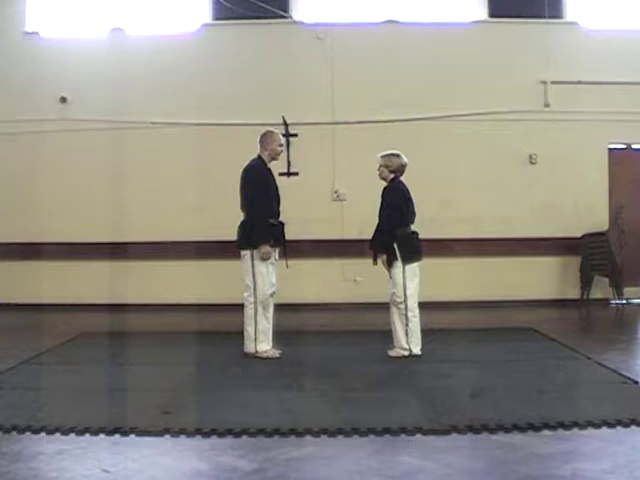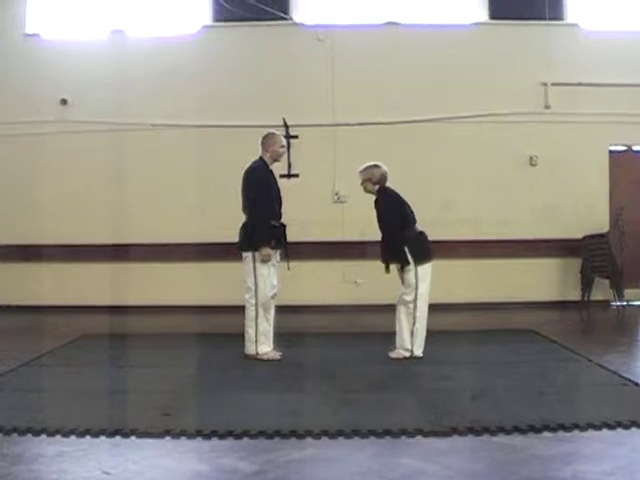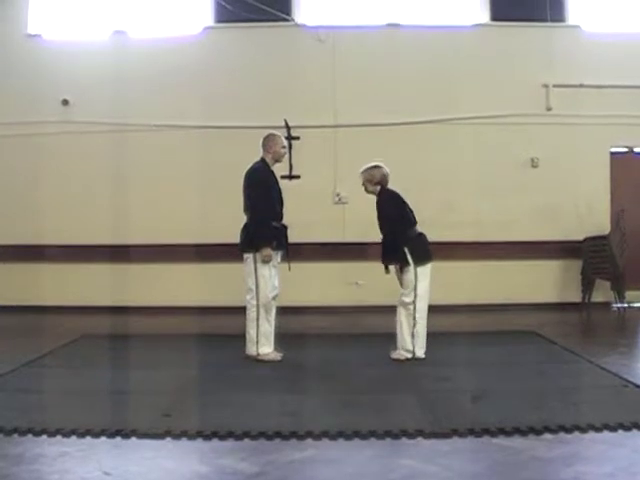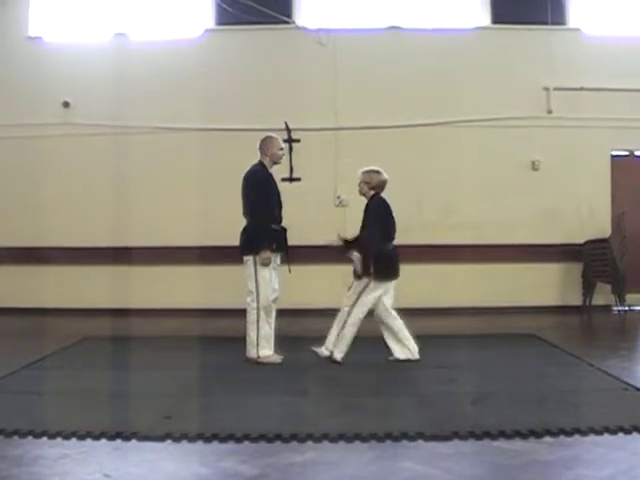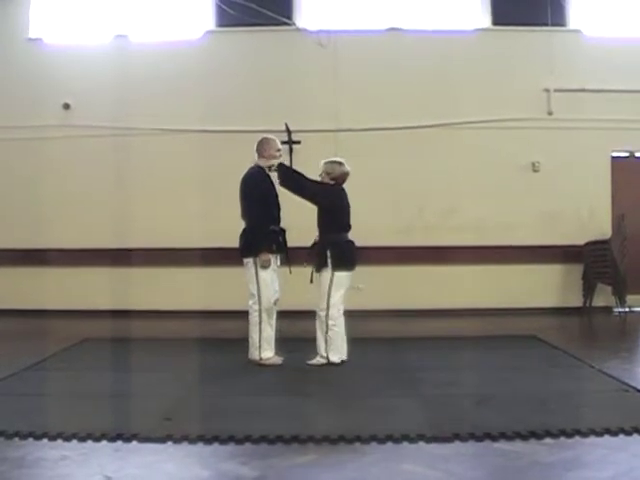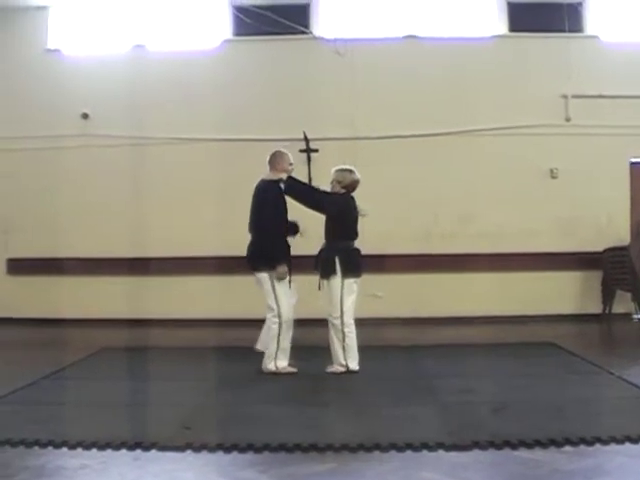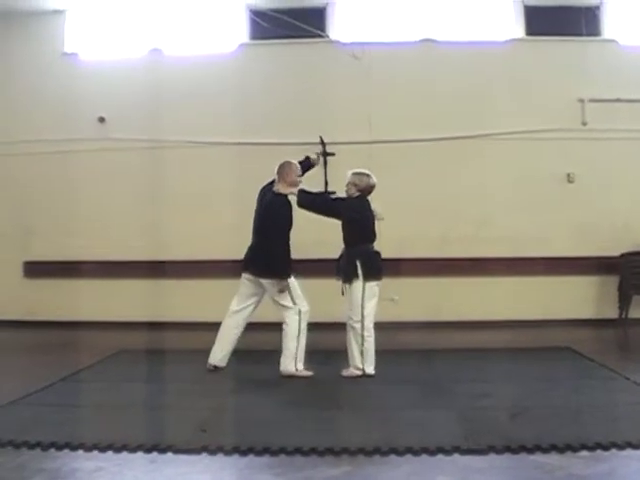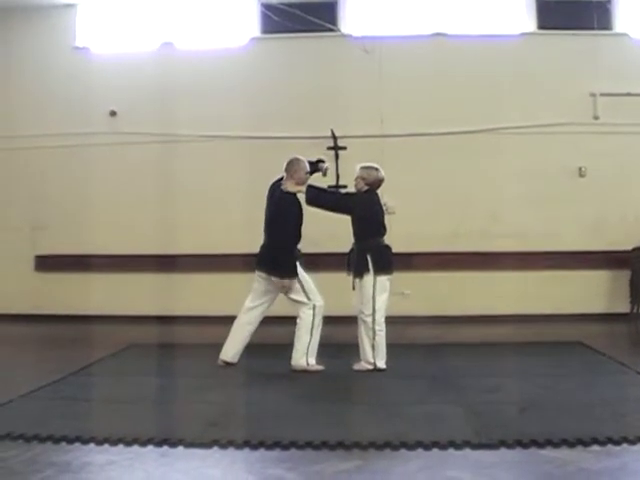
dt=0.5s
person 1, frame 1
left shoulder: (262, 170)
right shoulder: (255, 170)
right elbow: (254, 210)
right wrist: (263, 243)
left hip: (264, 240)
right hip: (257, 242)
left knee: (266, 292)
right knee: (258, 293)
left ankle: (262, 342)
right ankle: (256, 345)
person 1, frame 2
left shoulder: (264, 172)
right shoulder: (257, 172)
right elbow: (255, 212)
right wrist: (263, 244)
left hip: (266, 241)
right hip: (258, 243)
left knee: (267, 293)
right knee: (259, 294)
left ankle: (263, 344)
right ankle: (256, 347)
person 1, frame 3
left shoulder: (265, 172)
right shoulder: (258, 172)
right elbow: (256, 212)
right wrist: (264, 245)
left hip: (267, 242)
right hip: (259, 244)
left knee: (268, 295)
right knee: (260, 296)
left ankle: (264, 345)
right ankle: (258, 348)
person 1, frame 4
left shoulder: (264, 175)
right shoulder: (256, 175)
right elbow: (255, 215)
right wrist: (263, 248)
left hip: (267, 245)
right hip: (259, 247)
left knee: (269, 297)
right knee: (260, 298)
left ankle: (264, 348)
right ankle: (258, 351)
person 1, frame 5
left shoulder: (262, 177)
right shoulder: (254, 178)
right elbow: (254, 218)
right wrist: (262, 250)
left hip: (267, 246)
right hip: (259, 248)
left knee: (269, 300)
right knee: (262, 300)
left ankle: (266, 350)
right ankle: (260, 353)
person 1, frame 6
left shoulder: (267, 187)
right shoulder: (270, 190)
right elbow: (270, 229)
left wrist: (292, 227)
right wrist: (280, 262)
left hip: (266, 257)
right hip: (268, 260)
left knee: (286, 305)
right knee: (281, 310)
left ankle: (267, 347)
right ankle: (273, 362)
person 1, frame 7
left shoulder: (268, 190)
right shoulder: (281, 204)
left elbow: (290, 169)
right elbow: (281, 243)
left wrist: (308, 163)
right wrist: (284, 275)
left hip: (253, 263)
right hip: (270, 266)
left knee: (238, 310)
right knee: (297, 310)
left ankle: (216, 359)
right ankle: (291, 365)
person 1, frame 8
left shoulder: (276, 187)
right shoulder: (289, 202)
left elbow: (299, 168)
right elbow: (287, 241)
left wrist: (317, 165)
right wrist: (289, 274)
left hip: (266, 260)
right hip: (281, 262)
left knee: (253, 308)
right knee: (312, 305)
left ankle: (227, 355)
right ankle: (303, 360)
person 2, frame 1
left shoulder: (393, 190)
right shoulder: (399, 188)
left elbow: (388, 223)
left wrist: (382, 250)
right wrist: (385, 249)
left hip: (401, 252)
right hip: (404, 249)
left knee: (404, 299)
right knee: (399, 299)
left ankle: (410, 347)
right ankle: (405, 345)
person 2, frame 2
left shoulder: (385, 199)
right shoulder: (387, 196)
left elbow: (391, 231)
left wrist: (393, 259)
right wrist: (394, 258)
left hip: (414, 254)
right hip: (414, 252)
left knee: (413, 300)
right knee: (408, 299)
left ankle: (412, 348)
right ankle: (407, 346)
person 2, frame 3
left shoulder: (386, 199)
right shoulder: (388, 197)
left elbow: (392, 233)
left wrist: (392, 261)
right wrist: (394, 260)
left hip: (412, 255)
right hip: (413, 253)
left knee: (412, 302)
right knee: (408, 302)
left ankle: (414, 349)
right ankle: (407, 347)
person 2, frame 4
left shoulder: (376, 206)
right shoulder: (378, 205)
left elbow: (372, 236)
left wrist: (361, 255)
right wrist: (348, 243)
left hip: (378, 267)
right hip: (385, 265)
left knee: (351, 308)
right knee: (384, 311)
left ankle: (334, 351)
right ankle: (408, 351)
person 2, frame 5
left shoulder: (333, 194)
right shoulder: (334, 194)
left elbow: (303, 186)
right elbow: (307, 185)
left wrist: (278, 167)
right wrist: (279, 170)
left hip: (335, 257)
right hip: (338, 254)
left knee: (328, 308)
right knee: (332, 308)
left ankle: (330, 355)
right ankle: (335, 352)
person 2, frame 6
left shoulder: (342, 203)
right shoulder: (342, 203)
left elbow: (312, 196)
right elbow: (316, 196)
left wrist: (285, 180)
right wrist: (286, 181)
left hip: (342, 264)
right hip: (341, 262)
left knee: (341, 316)
right knee: (338, 315)
left ankle: (348, 362)
right ankle: (343, 360)
person 2, frame 7
left shoulder: (357, 206)
right shoulder: (357, 206)
left elbow: (327, 204)
right elbow: (330, 203)
left wrist: (296, 193)
right wrist: (299, 192)
left hip: (363, 267)
right hip: (359, 266)
left knee: (361, 319)
right knee: (355, 319)
left ankle: (364, 366)
right ankle: (359, 365)
person 2, frame 8
left shoulder: (366, 201)
right shoulder: (366, 201)
left elbow: (333, 201)
right elbow: (338, 199)
left wrist: (304, 189)
right wrist: (305, 189)
left hip: (373, 262)
right hip: (369, 260)
left knee: (372, 313)
right knee: (366, 313)
left ankle: (376, 361)
right ankle: (370, 358)
